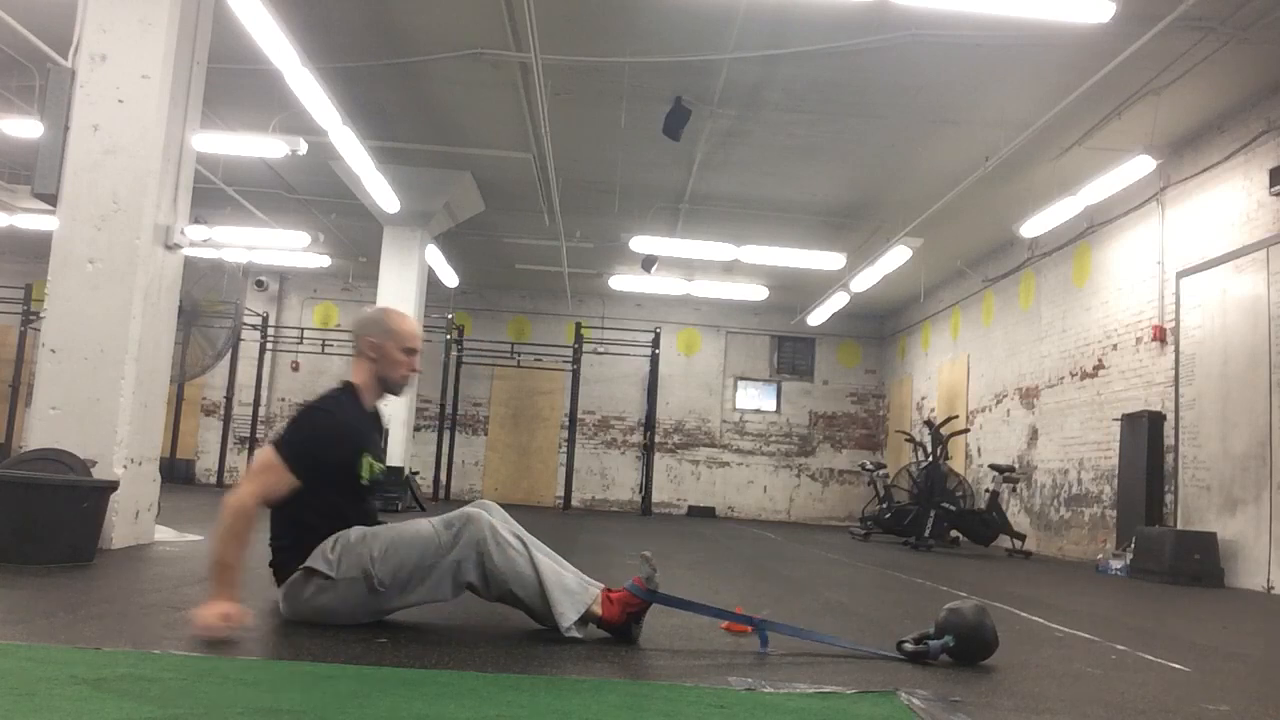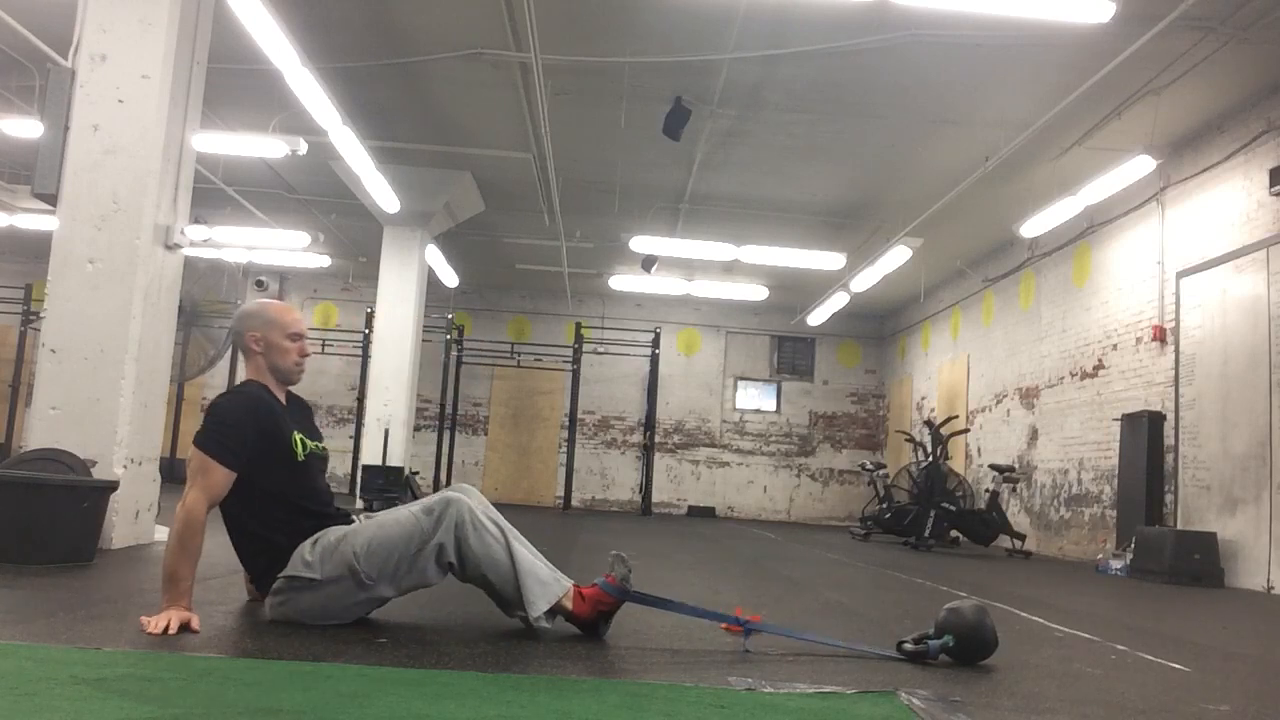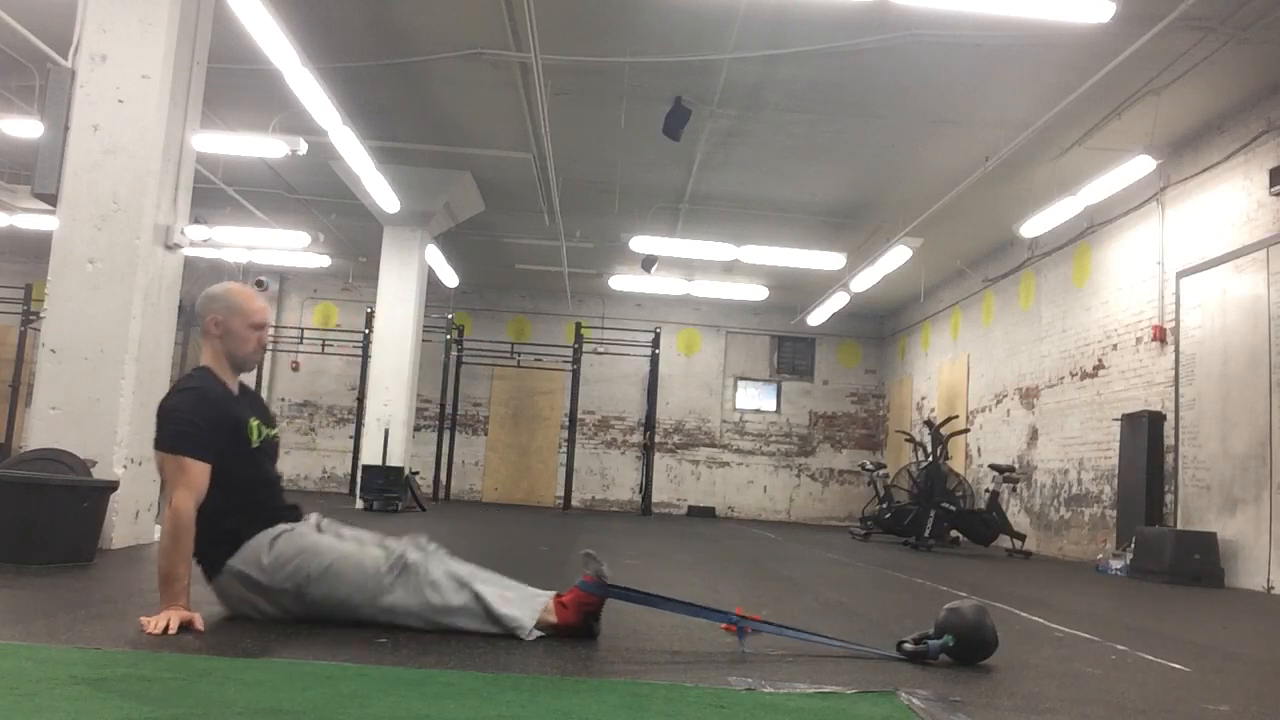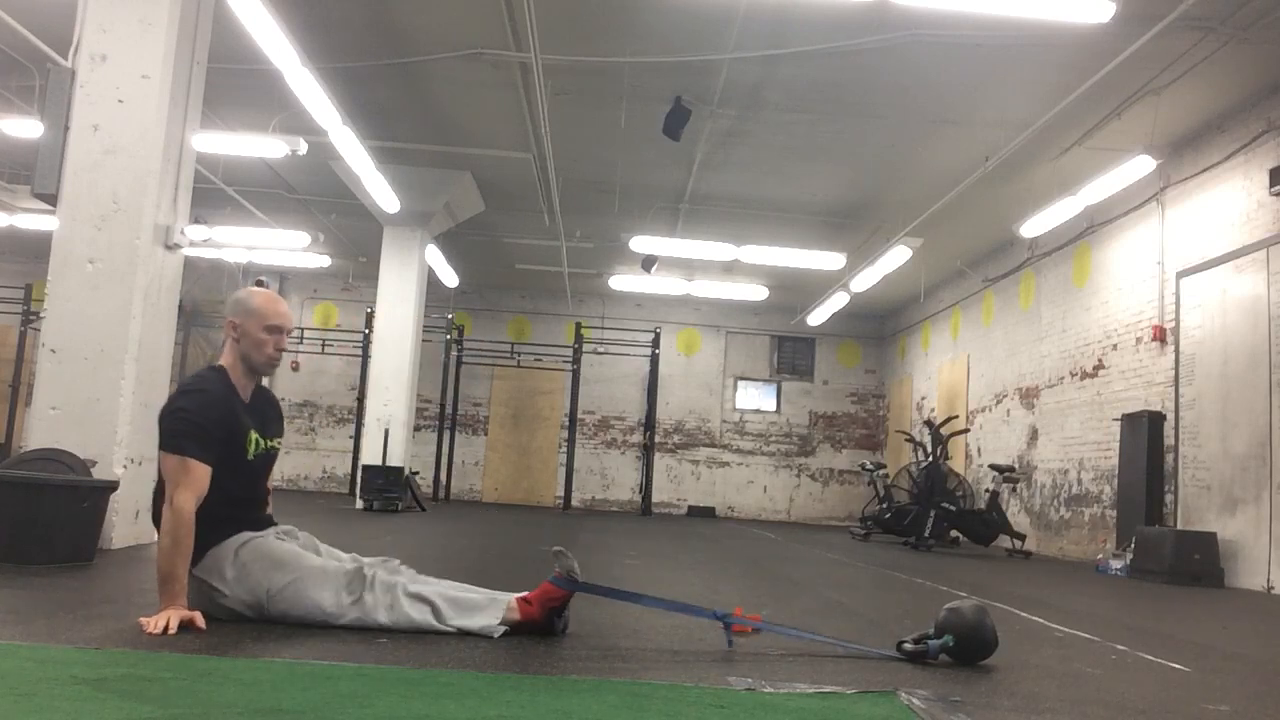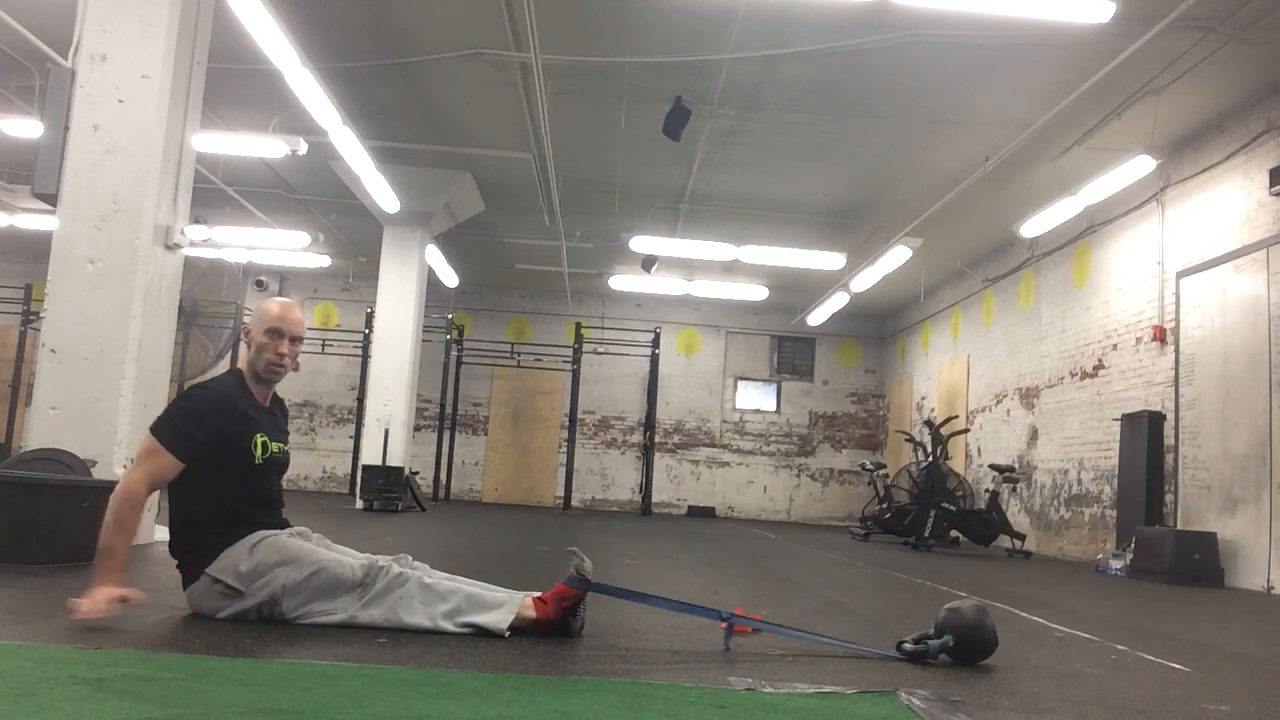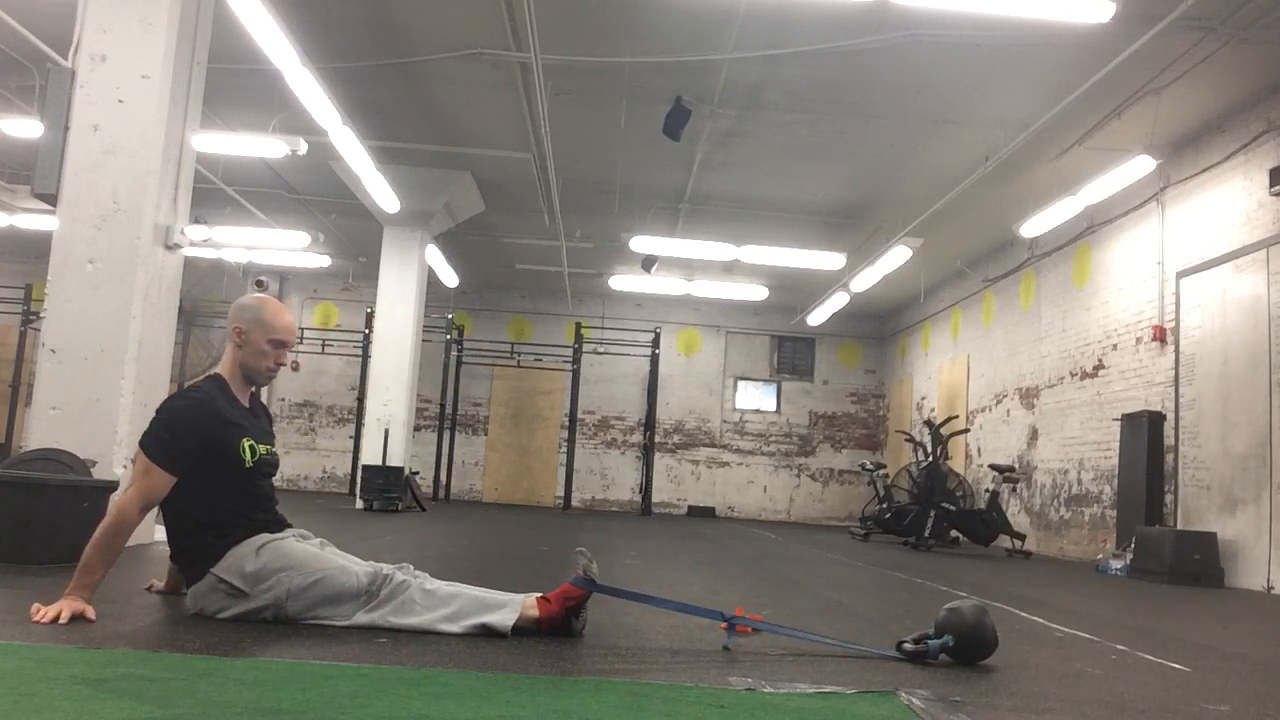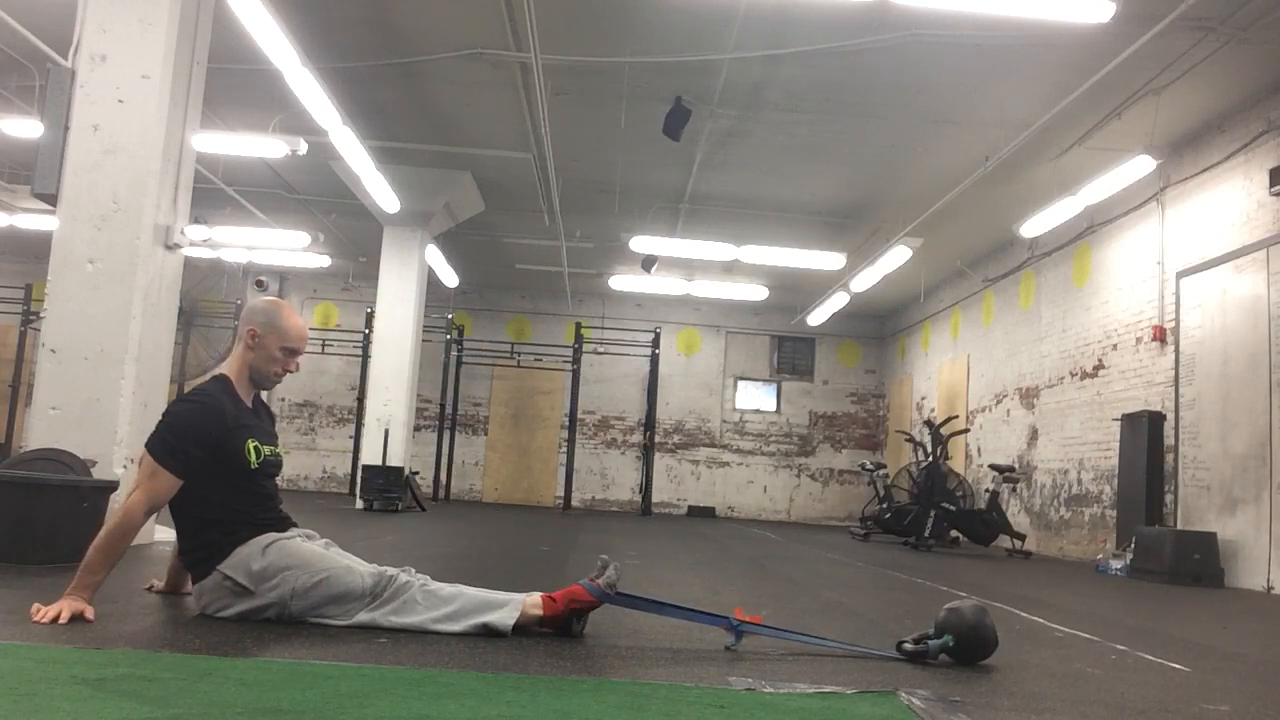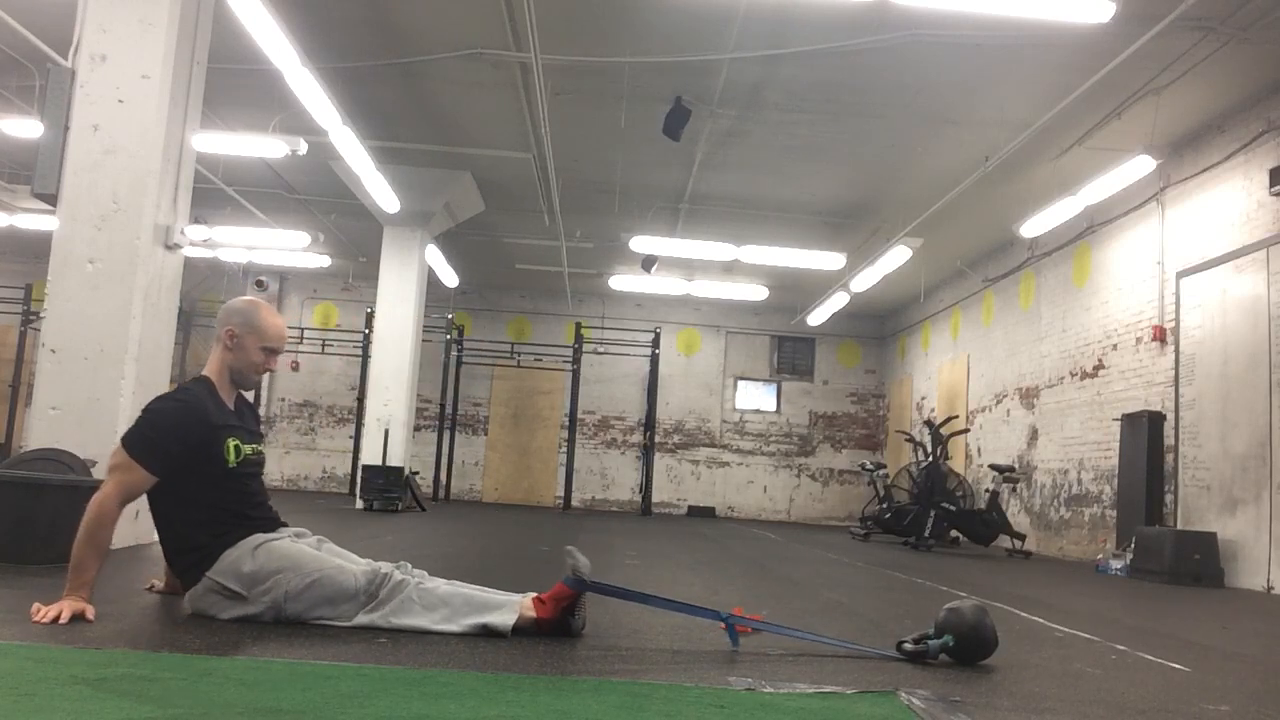
dt=0.5s
person 1, frame 1
left shoulder: (367, 419)
right shoulder: (330, 420)
right elbow: (245, 499)
left wrist: (287, 577)
right wrist: (222, 596)
left hip: (340, 564)
right hip: (317, 578)
left knee: (480, 523)
right knee: (472, 528)
left ankle: (595, 601)
right ankle: (600, 609)
person 1, frame 2
left shoulder: (297, 410)
right shoulder: (240, 410)
right elbow: (195, 504)
left wrist: (261, 573)
right wrist: (177, 603)
left hip: (334, 552)
right hip: (301, 580)
left knee: (461, 500)
right knee: (454, 513)
left ankle: (561, 594)
right ankle: (574, 604)
person 1, frame 3
left shoulder: (245, 400)
right shoulder: (193, 402)
right elbow: (182, 505)
right wrist: (174, 602)
left hip: (291, 531)
right hip: (247, 560)
left knee: (412, 555)
right knee: (401, 578)
left ankle: (551, 608)
right ankle: (555, 615)
person 1, frame 4
left shoulder: (266, 405)
right shoulder: (200, 401)
right elbow: (181, 504)
left wrist: (271, 554)
right wrist: (173, 602)
left hip: (263, 538)
right hip: (217, 563)
left knee: (381, 575)
right knee: (357, 590)
left ankle: (520, 607)
right ankle: (520, 613)
person 1, frame 5
left shoulder: (275, 408)
right shoulder: (209, 404)
right elbow: (134, 486)
right wrist: (106, 579)
left hip: (274, 543)
right hip: (227, 567)
left knee: (390, 574)
right knee: (376, 583)
left ankle: (531, 608)
right ankle: (532, 612)
person 1, frame 6
left shoulder: (256, 412)
right shoulder: (192, 410)
right elbow: (132, 505)
left wrist: (178, 579)
right wrist: (78, 594)
left hip: (281, 544)
right hip: (233, 569)
left knee: (389, 582)
right knee: (380, 590)
left ankle: (535, 610)
right ankle: (540, 611)
person 1, frame 7
left shoulder: (259, 412)
right shoulder: (201, 411)
right elbow: (139, 505)
left wrist: (176, 580)
right wrist: (78, 593)
left hip: (288, 544)
right hip: (240, 566)
left knee: (393, 584)
right knee: (389, 592)
left ankle: (543, 607)
right ankle: (546, 608)
person 1, frame 8
left shoulder: (244, 411)
right shoulder: (180, 411)
right elbow: (111, 497)
left wrist: (176, 578)
right wrist: (76, 593)
left hip: (279, 542)
right hip: (231, 567)
left knee: (393, 580)
right knee: (381, 591)
left ankle: (534, 608)
right ankle: (538, 611)
